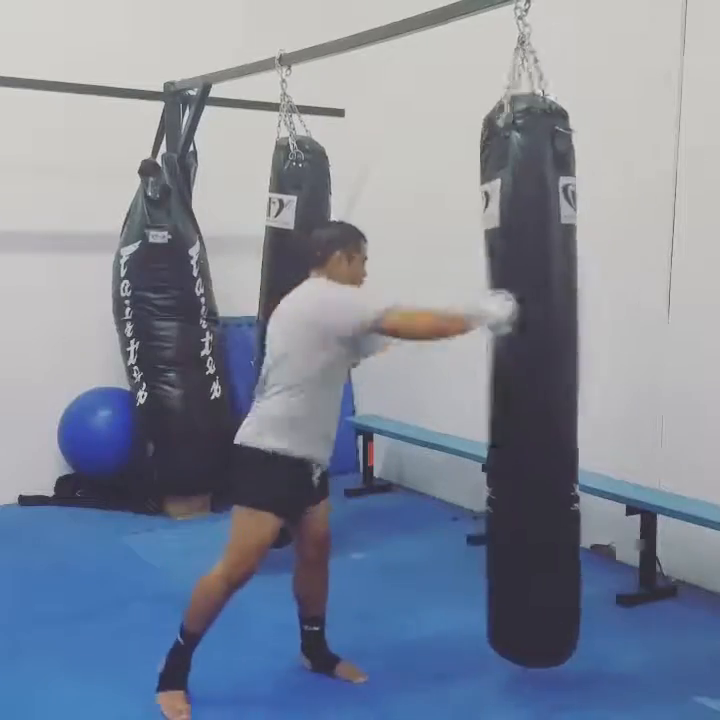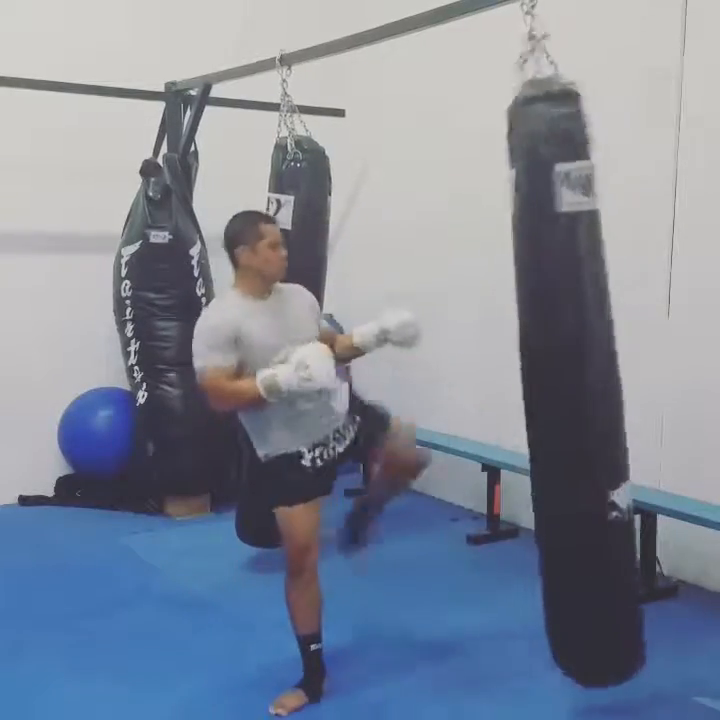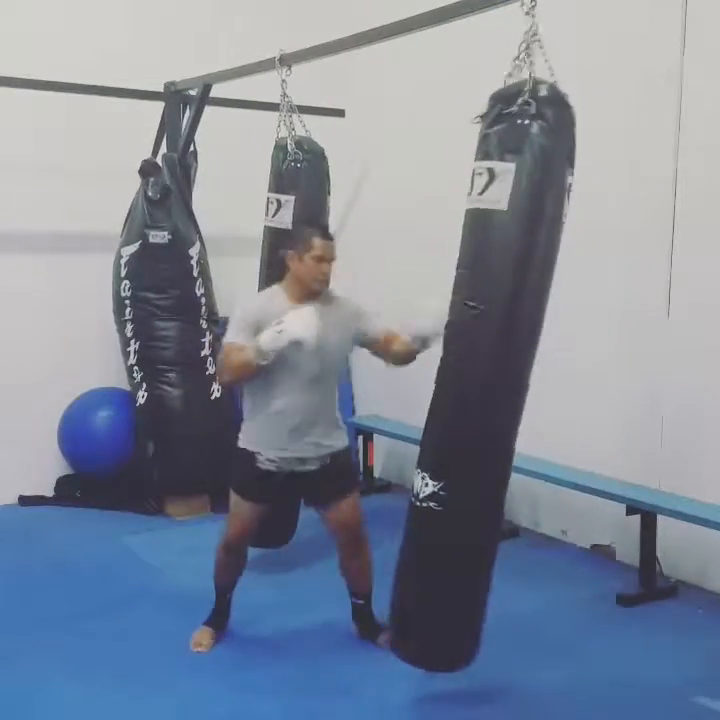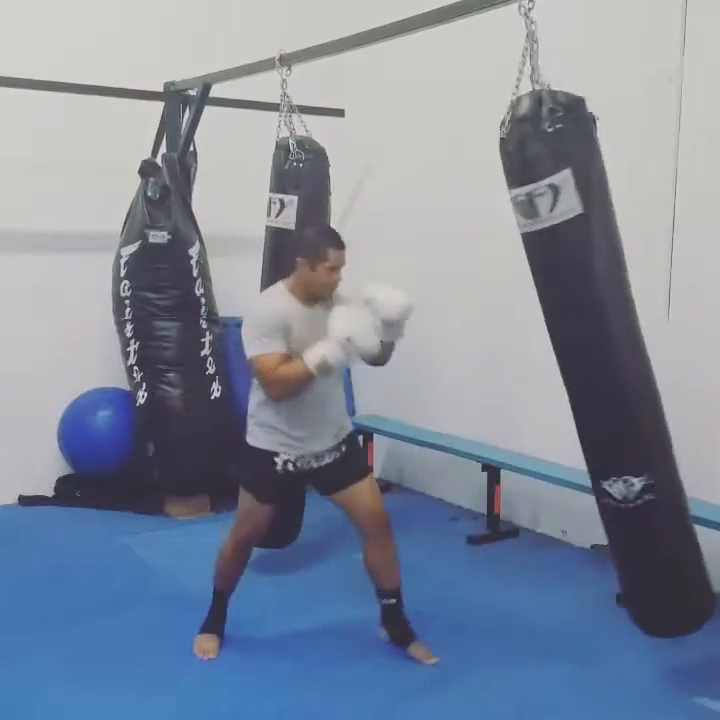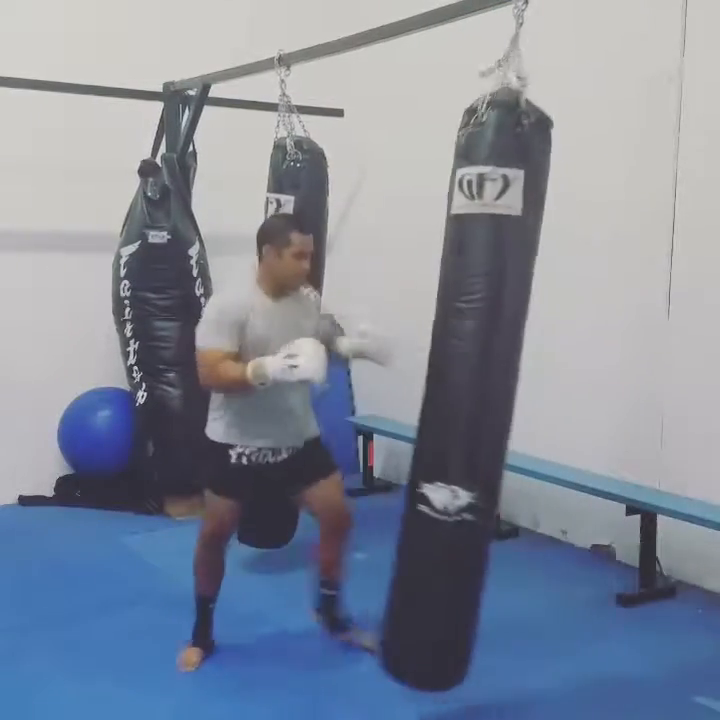
dt=1s
person 1, frame 1
left shoulder: (299, 305)
right shoulder: (333, 301)
right elbow: (411, 325)
left wrist: (358, 350)
right wrist: (481, 315)
left hip: (303, 455)
right hip: (272, 455)
left knee: (317, 547)
right knee: (238, 566)
left ankle: (315, 651)
right ankle: (174, 673)
person 1, frame 2
left shoulder: (299, 296)
right shoulder: (217, 322)
left elbow: (329, 346)
right elbow: (218, 396)
left wrist: (374, 334)
right wrist: (276, 380)
left hip: (340, 414)
right hip: (289, 453)
left knee: (407, 462)
right knee: (301, 556)
left ankle: (361, 516)
right ankle: (313, 676)
person 1, frame 3
left shoulder: (342, 311)
right shoulder: (256, 310)
left elbow: (393, 349)
right elbow: (228, 372)
left wrist: (421, 338)
right wrist: (269, 345)
left hip: (325, 449)
right hip: (263, 449)
left knee: (352, 533)
right knee: (236, 538)
left ankle: (365, 619)
right ankle: (218, 616)
person 1, frame 4
left shoulder: (339, 304)
right shoulder: (267, 312)
left elbow: (377, 358)
right elbow: (275, 383)
left wrist: (389, 329)
right wrist: (328, 352)
left hip: (335, 440)
right hip: (275, 447)
left knee: (377, 521)
right knee: (245, 536)
left ankle: (396, 624)
right ankle: (214, 621)
person 1, frame 5
left shoulder: (308, 301)
right shoulder: (228, 305)
left elbow: (326, 341)
right elbow: (212, 376)
left wrist: (352, 344)
right wrist: (270, 369)
left hip: (298, 439)
right hip: (238, 444)
left knee: (337, 517)
right knee: (214, 535)
left ankle: (330, 611)
right ankle: (201, 632)
